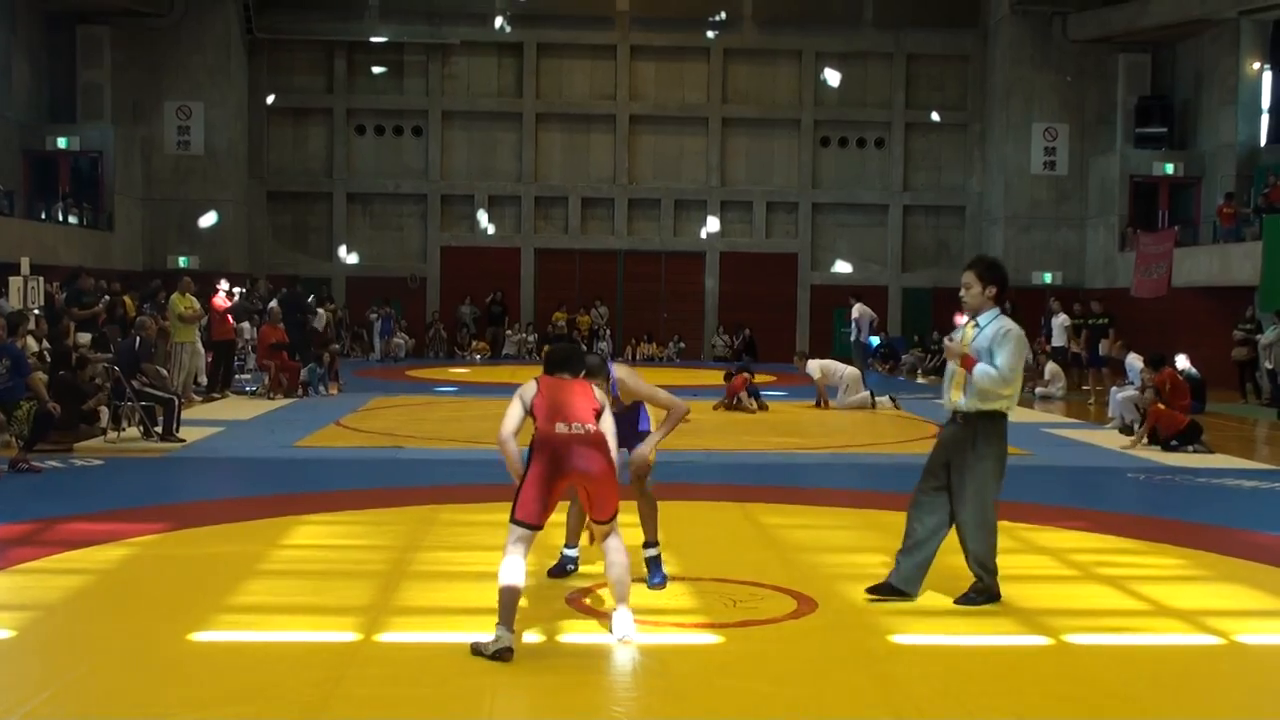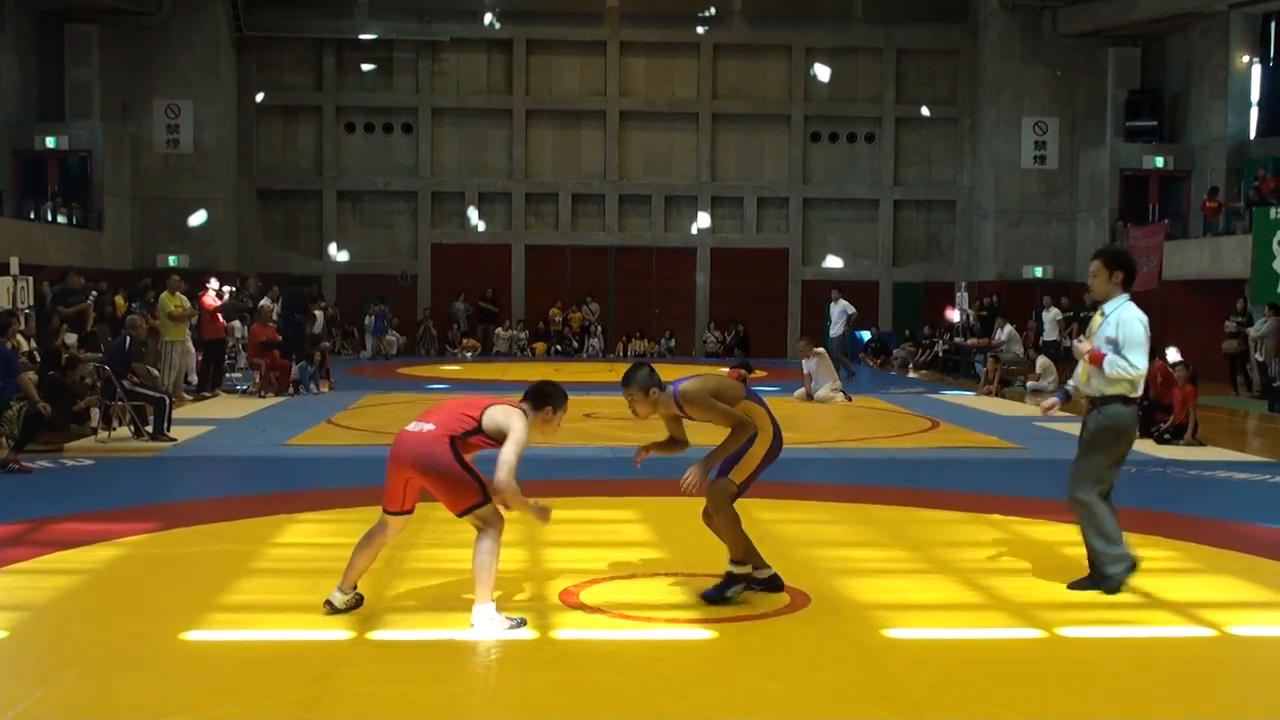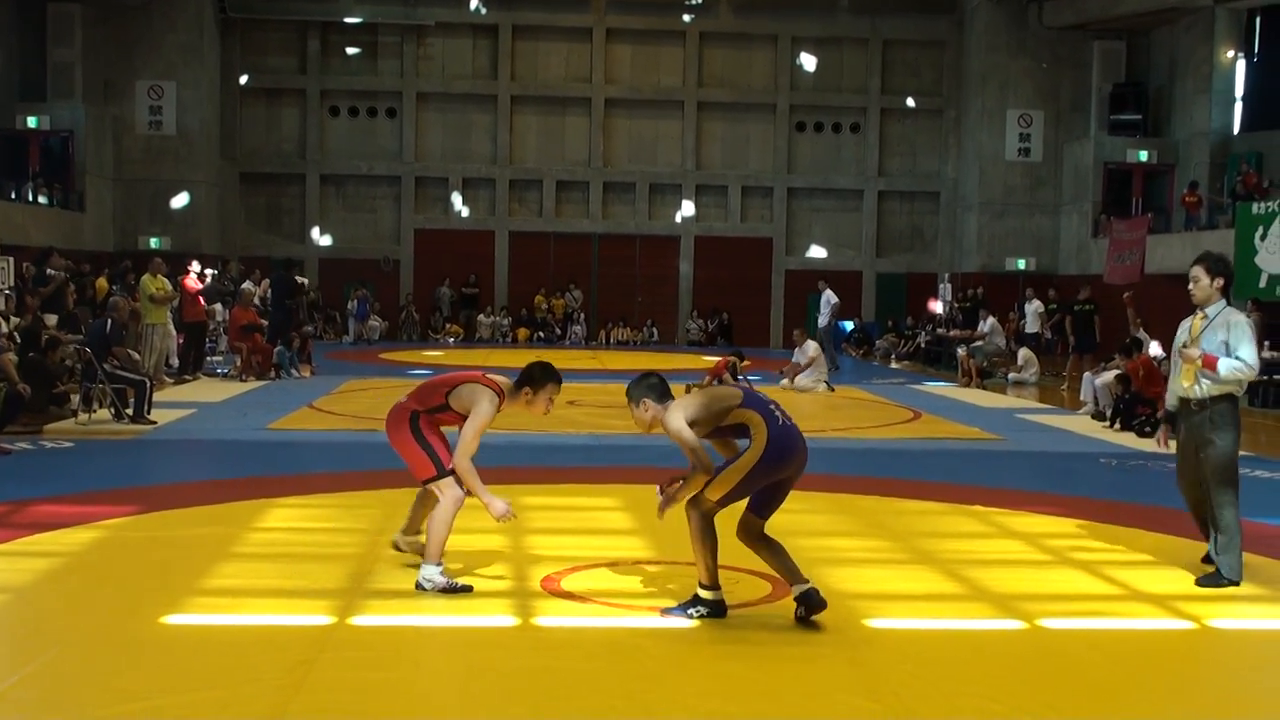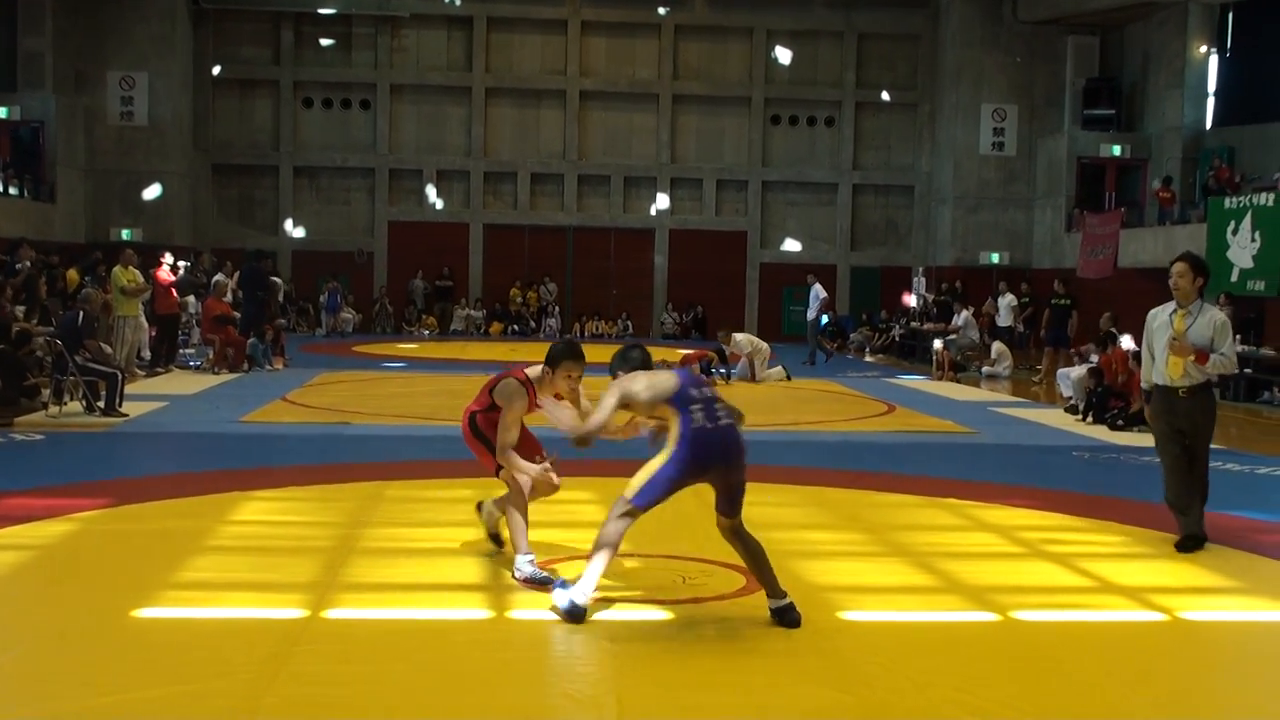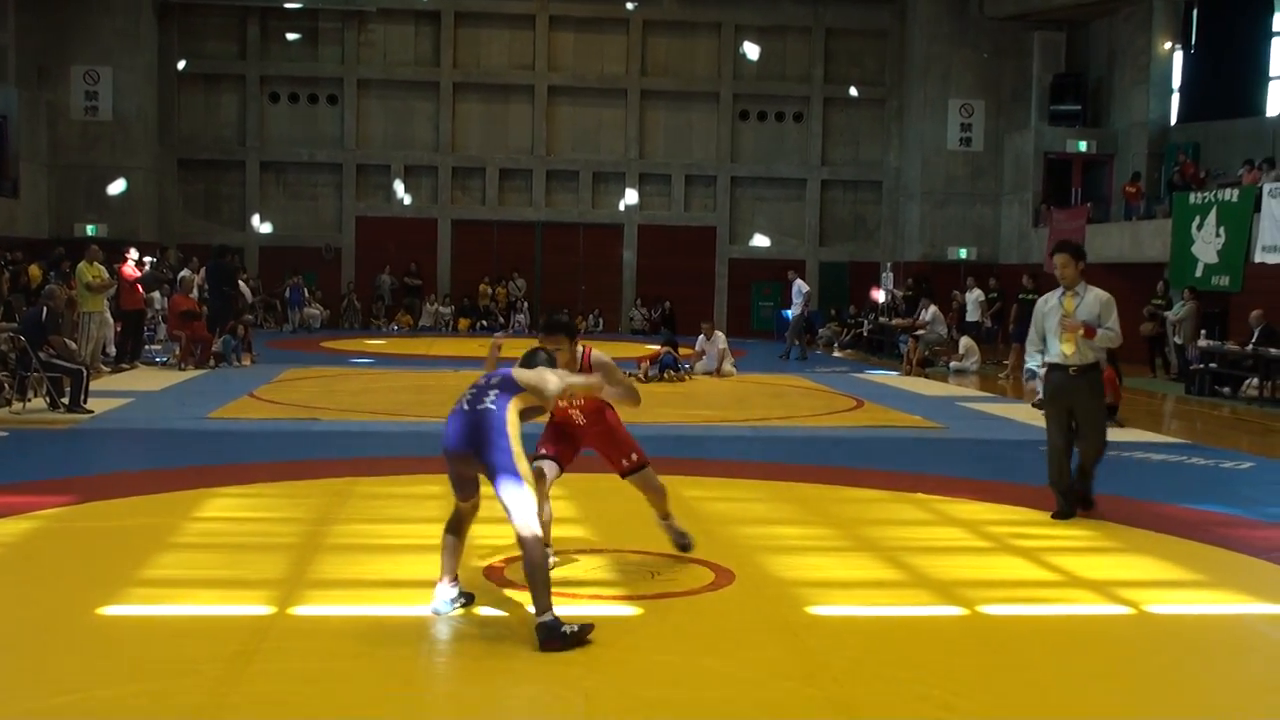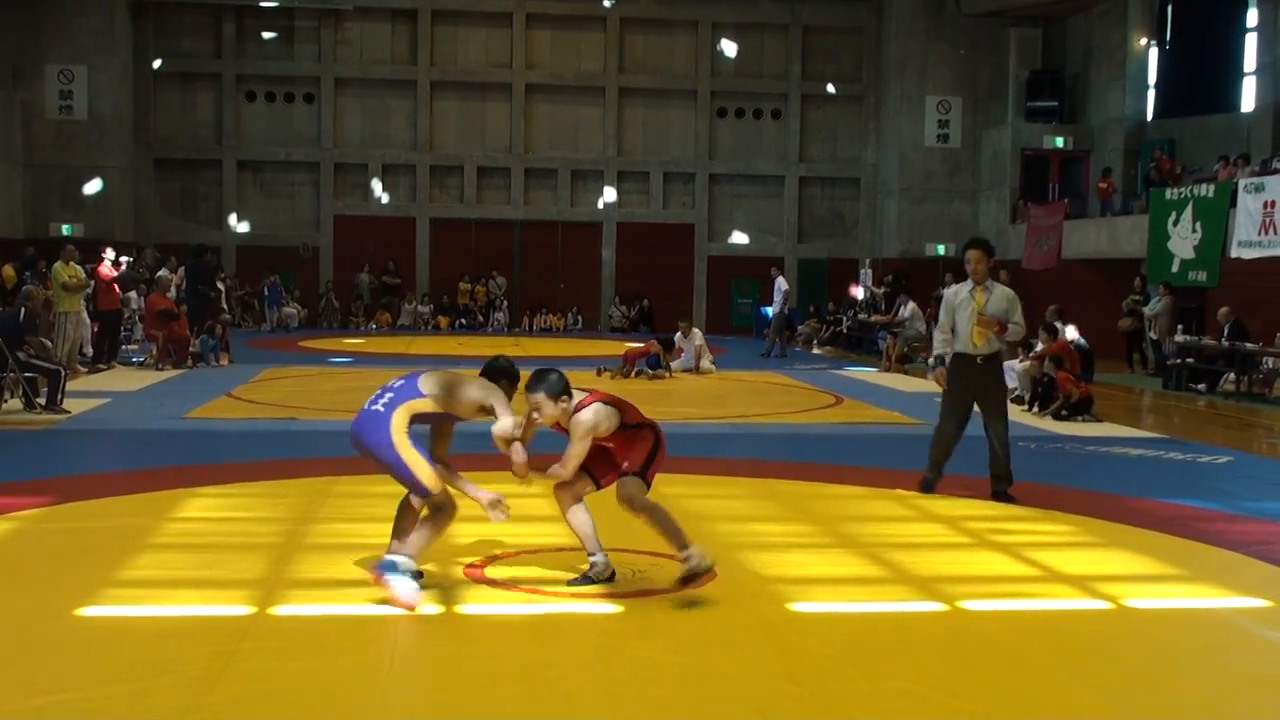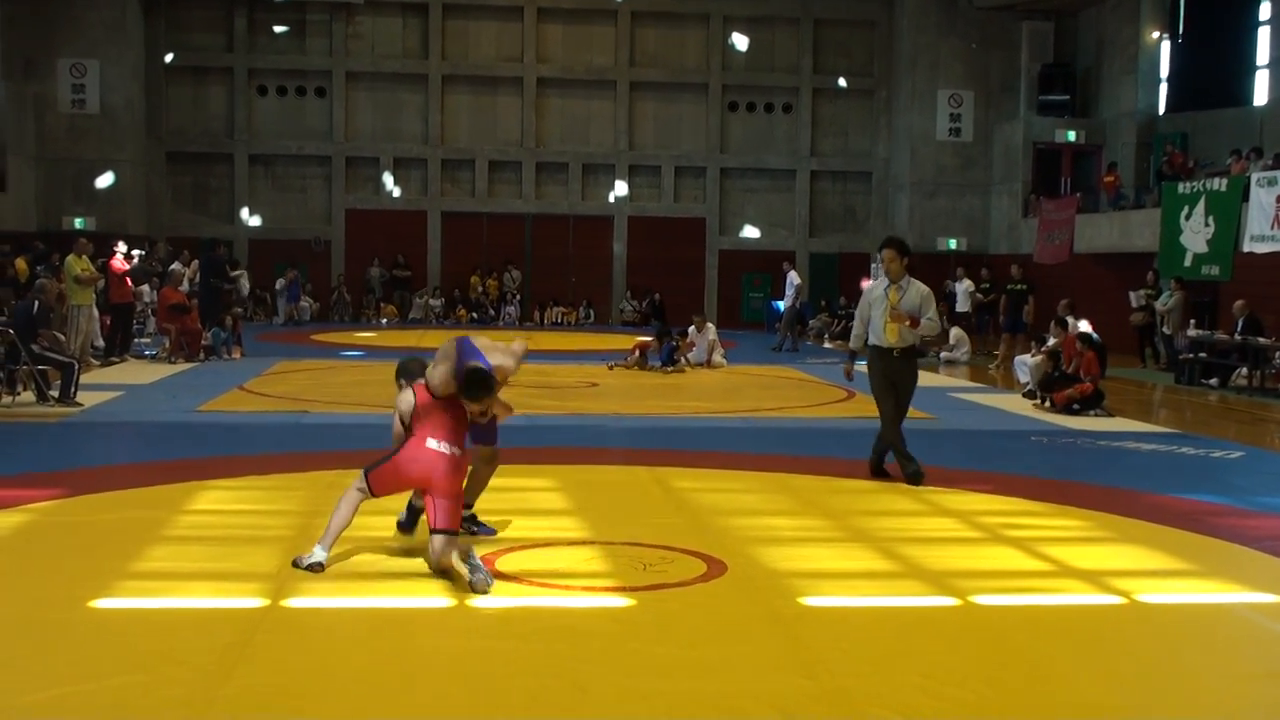
dt=0.7s
person 1, frame 1
left shoulder: (1007, 333)
right shoulder: (962, 330)
left elbow: (1006, 383)
left wrist: (965, 360)
left hip: (986, 428)
right hip: (957, 424)
left knee: (973, 512)
right knee: (927, 501)
left ankle: (985, 585)
right ankle: (903, 580)
person 1, frame 2
left shoulder: (1130, 318)
right shoulder: (1100, 317)
left elbow: (1135, 369)
left wrist: (1095, 356)
right wrist: (1062, 395)
left hip: (1115, 413)
right hip: (1097, 411)
left knee: (1083, 491)
right knee: (1095, 492)
left ankle: (1114, 561)
right ankle: (1105, 568)
person 1, frame 3
left shoulder: (1235, 322)
right shoulder: (1186, 326)
left elbow: (1248, 369)
left wrist: (1205, 360)
right wrist: (1167, 418)
left hip: (1219, 412)
right hip: (1188, 412)
left knee: (1221, 489)
right knee: (1190, 487)
left ankle: (1226, 568)
right ankle: (1217, 546)
person 1, frame 4
left shoulder: (1216, 320)
right shoulder: (1156, 316)
left elbow: (1229, 363)
left wrist: (1195, 354)
right wrist: (1147, 398)
left hip: (1199, 398)
right hip: (1165, 398)
left knee: (1197, 465)
right knee: (1173, 465)
left ankle: (1193, 523)
right ankle: (1191, 528)
person 1, frame 5
left shoulder: (1101, 299)
right shoulder: (1045, 303)
left elbow: (1115, 338)
right elbow: (1034, 344)
left wrist: (1084, 330)
right wrist: (1031, 376)
left hip: (1088, 376)
right hip: (1056, 376)
left knee: (1093, 441)
right knee: (1058, 442)
left ankle: (1083, 488)
right ankle: (1065, 500)
person 1, frame 6
left shoulder: (1006, 296)
right shoulder: (953, 295)
left elbow: (1019, 331)
right elbow: (943, 331)
left wrist: (997, 327)
right wrist: (939, 363)
left hip: (991, 366)
right hip: (961, 365)
left knee: (998, 427)
right knee: (950, 423)
left ankle: (1000, 486)
right ankle: (932, 474)
person 1, frame 7
left shoulder: (921, 292)
right shoulder: (872, 290)
left elbow: (933, 326)
right elbow: (860, 325)
left wrist: (910, 321)
right wrist: (851, 358)
left hip: (906, 358)
right hip: (879, 357)
left knee: (896, 415)
right knee: (889, 415)
left ankle: (878, 462)
right ankle: (909, 466)
person 2, frame 1
left shoulder: (626, 383)
left elbow: (682, 407)
left wrist: (651, 443)
left hip: (634, 414)
left knee: (638, 478)
left ankle: (653, 555)
right ankle: (570, 554)
person 2, frame 2
left shoulder: (688, 398)
right shoulder: (667, 406)
left elbow: (745, 425)
right elbow: (679, 442)
left wrist: (706, 463)
right wrist: (652, 447)
left hip: (761, 432)
right hip: (751, 433)
left knee: (716, 493)
right knee: (714, 515)
left ankle: (739, 570)
right ankle: (764, 575)
person 2, frame 3
left shoulder: (671, 416)
right shoulder: (697, 411)
left elbow: (705, 467)
right elbow: (736, 462)
left wrist: (678, 494)
right wrist: (686, 485)
left hip: (771, 442)
right hip: (794, 444)
left knee: (698, 509)
right knee: (749, 531)
left ankle: (709, 598)
right ankle: (805, 592)
person 2, frame 4
left shoulder: (624, 386)
right shoulder: (687, 377)
left elbow: (588, 431)
right elbow: (736, 416)
left wrist: (583, 431)
left hip: (693, 448)
right hip: (731, 448)
left knee: (622, 512)
right knee: (731, 527)
left ankle: (578, 597)
right ankle: (781, 604)
person 2, frame 5
left shoulder: (500, 378)
right shoulder: (551, 379)
right elbow: (597, 383)
left hip: (453, 434)
right hip: (494, 433)
left knee: (464, 510)
right knee: (528, 528)
left ankle: (446, 592)
right ankle: (547, 623)
person 2, frame 6
right shoulder: (495, 392)
left elbow: (436, 462)
right elbow: (504, 429)
left wrist: (479, 494)
right wrist: (516, 449)
left hip: (364, 425)
right hip: (385, 429)
left knee: (423, 490)
right knee: (443, 508)
left ankle: (393, 564)
right ankle: (396, 567)
person 2, frame 7
left shoulder: (506, 366)
right shoulder: (439, 384)
left elbow: (521, 345)
left knee: (488, 456)
left ankle: (464, 513)
right ankle: (414, 506)
person 3, frame 1
left shoulder: (530, 388)
right shoulder: (596, 395)
left elbow: (505, 439)
right elbow: (610, 455)
left wrist: (523, 481)
right wrist: (590, 495)
left hip: (548, 451)
right hip: (594, 455)
left knee: (516, 546)
right knee: (609, 533)
left ankle: (503, 636)
right ankle: (623, 617)
person 3, frame 2
left shoulder: (495, 409)
right shoulder: (519, 422)
right elbow: (503, 483)
left wrist: (496, 494)
right wrist: (531, 510)
left hip: (403, 443)
right hip: (433, 448)
left knee: (389, 526)
right knee: (490, 525)
left ankle: (341, 594)
right ankle: (484, 613)
person 3, frame 3
left shoulder: (504, 387)
right shoulder: (488, 402)
right elbow: (460, 459)
right wrist: (490, 500)
left hip: (413, 418)
right hip: (410, 421)
left knee: (444, 482)
right knee: (453, 495)
left ankle: (407, 536)
right ankle: (429, 575)
person 3, frame 4
left shoulder: (567, 385)
right shoulder: (518, 392)
right elbow: (504, 451)
right wrist: (533, 470)
left hip: (503, 421)
right hip: (481, 422)
left knee: (549, 485)
right knee: (521, 482)
left ankle: (491, 509)
right ankle: (523, 564)
person 3, frame 5
left shoulder: (596, 361)
left elbow: (634, 399)
left hip: (600, 423)
right hip: (562, 423)
left knee: (651, 486)
right knee: (539, 481)
left ankle: (667, 521)
right ankle: (544, 552)
person 3, frame 6
left shoulder: (585, 418)
right shoulder: (544, 407)
left elbow: (566, 471)
left wrist: (537, 473)
left hip: (643, 439)
right hip: (614, 446)
left knee: (628, 497)
right knee: (565, 491)
left ankle: (692, 558)
right ankle: (599, 564)
person 3, frame 7
left shoulder: (407, 396)
right shoulder: (457, 396)
left elbow: (398, 440)
left hip: (415, 457)
right hip: (450, 469)
left knee: (356, 489)
right knee: (439, 556)
left ankle: (318, 555)
right ankle: (467, 558)
